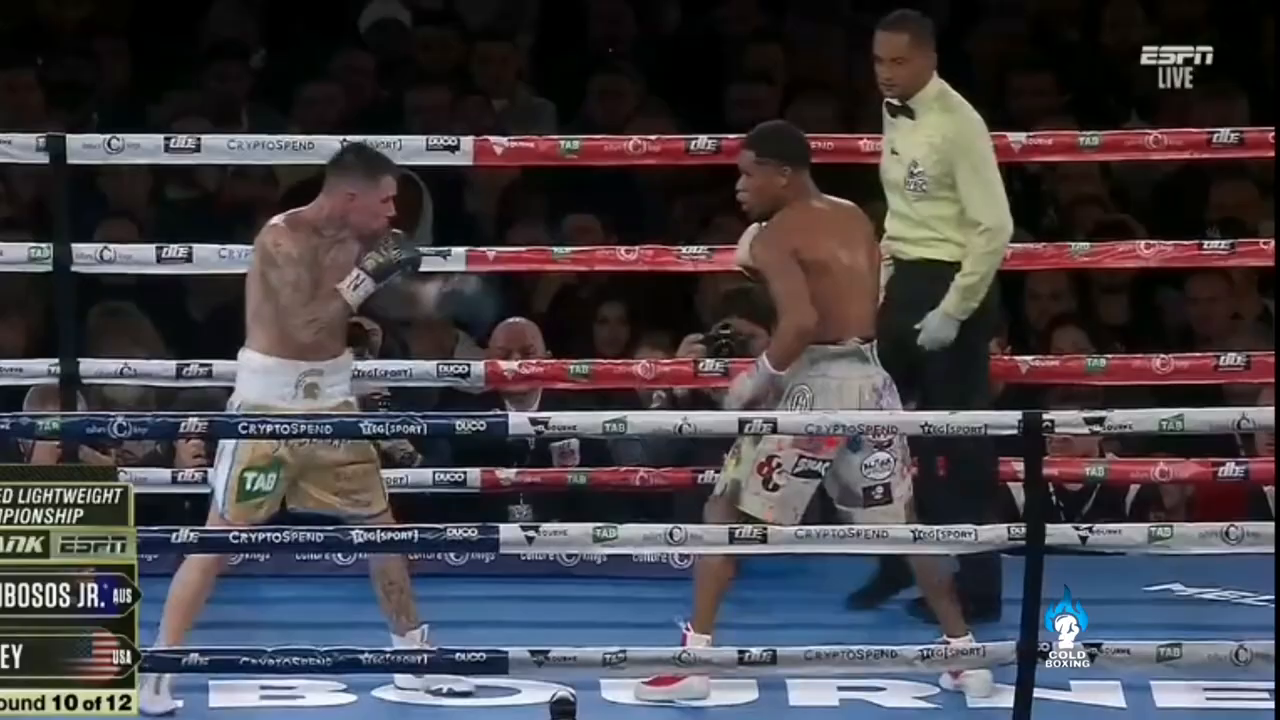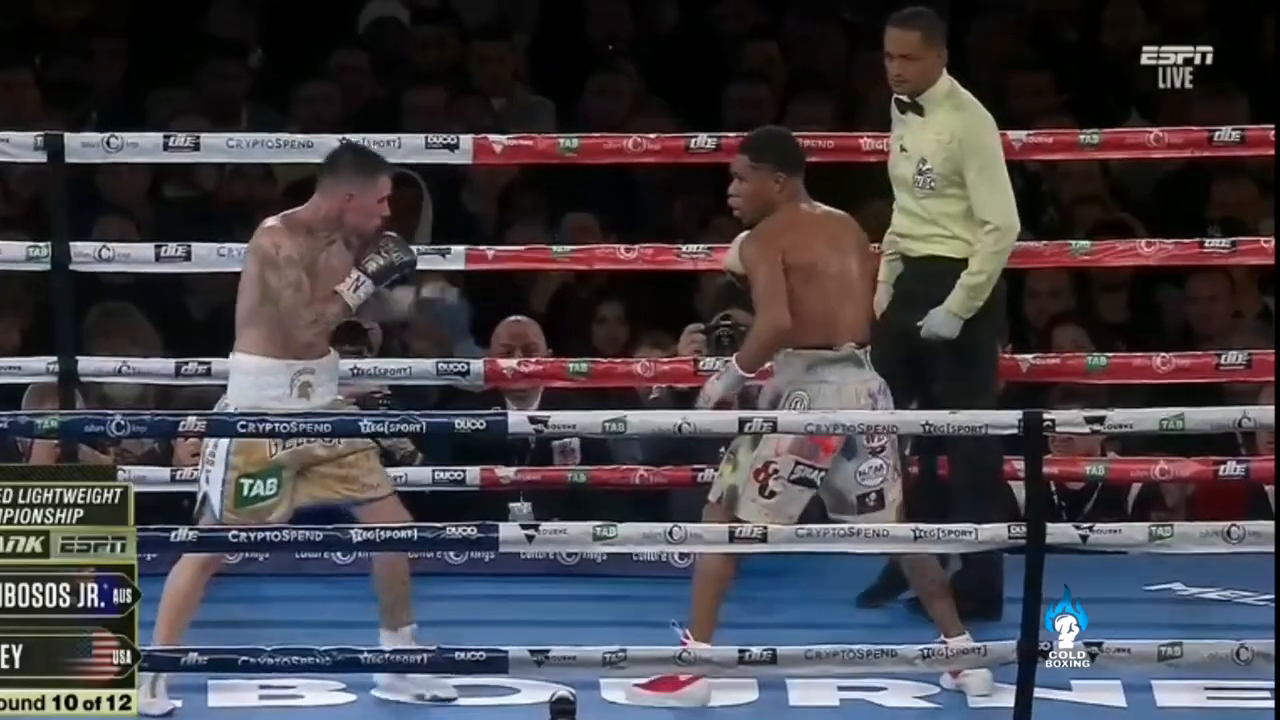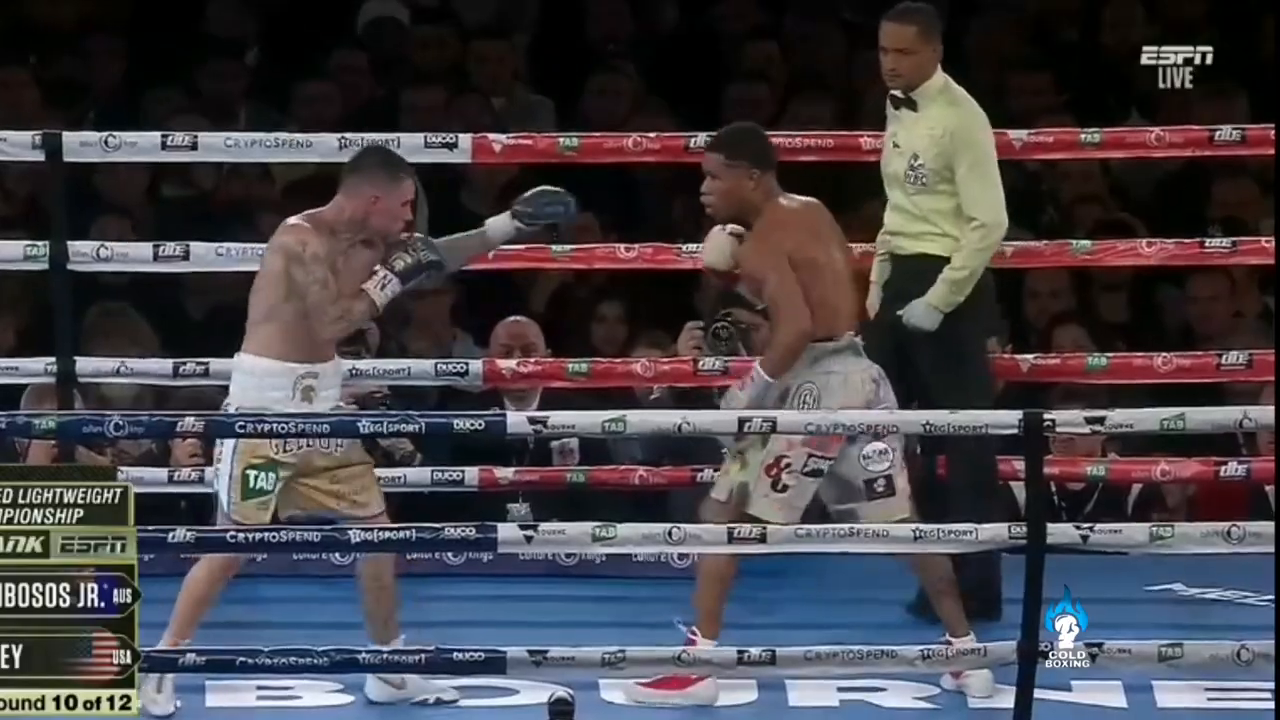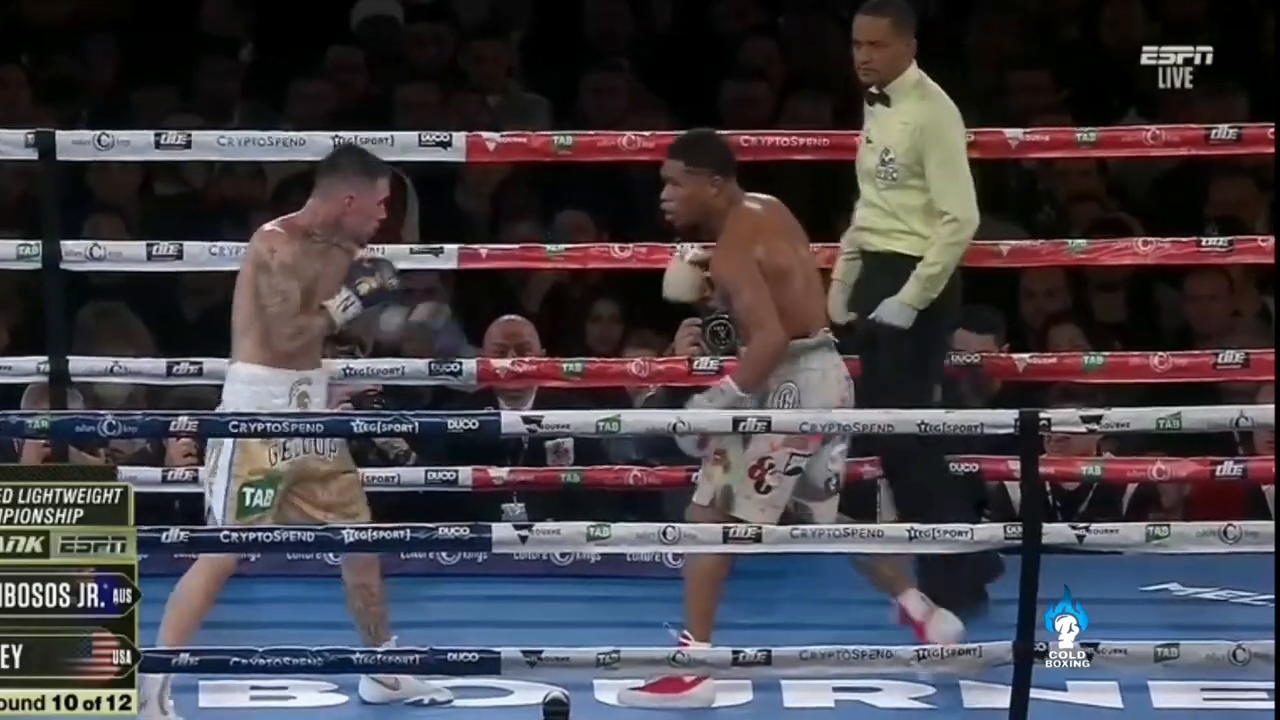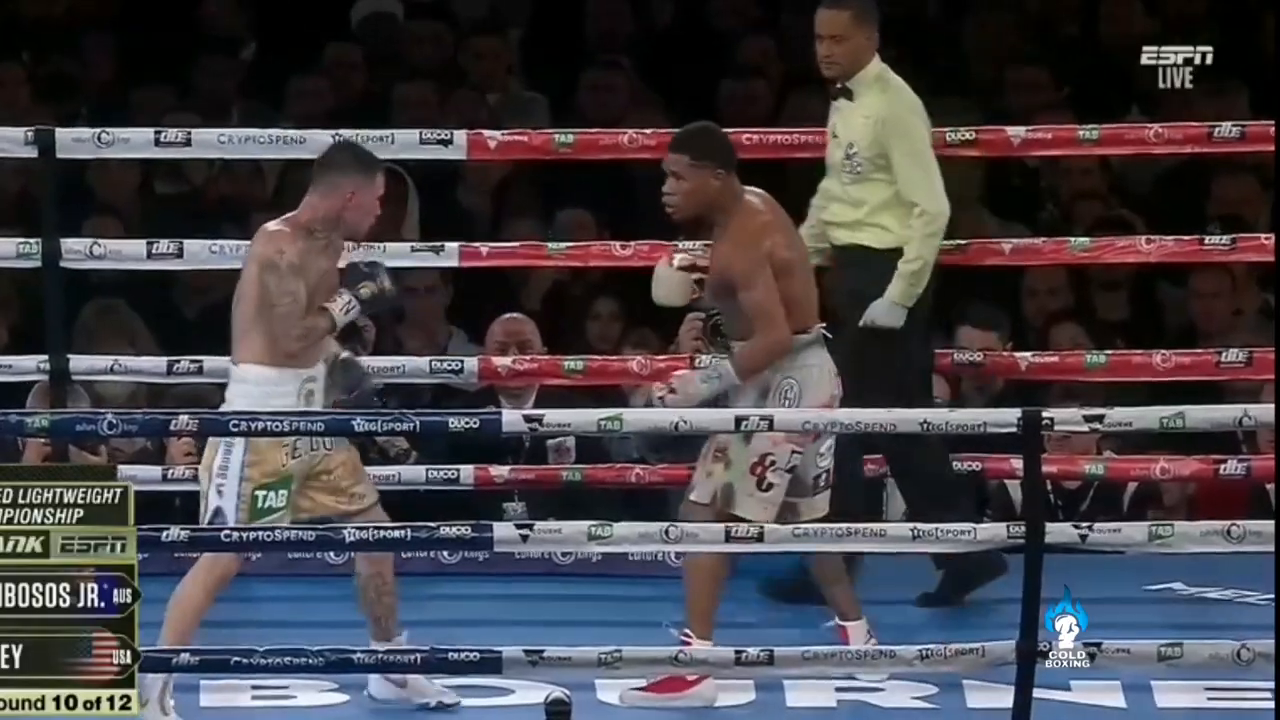
dt=0.2s
person 1, frame 1
left shoulder: (959, 124)
right shoulder: (893, 114)
left elbow: (994, 228)
left wrist: (952, 311)
right wrist: (882, 283)
left hip: (952, 285)
right hip: (906, 281)
left knee: (960, 435)
left ankle: (976, 583)
right ankle: (900, 556)
person 1, frame 2
left shoulder: (968, 121)
right shoulder: (901, 111)
left elbow: (1001, 226)
left wrist: (957, 308)
right wrist: (885, 281)
left hip: (959, 283)
right hip: (912, 280)
left knee: (966, 434)
left ankle: (977, 581)
person 1, frame 3
left shoulder: (960, 118)
right shoulder: (897, 108)
left elbow: (989, 223)
left wrist: (938, 300)
right wrist: (878, 280)
left hip: (947, 284)
right hip: (904, 278)
left knee: (959, 432)
left ankle: (975, 581)
person 1, frame 4
left shoulder: (932, 112)
right shoulder: (874, 106)
left elbow: (960, 218)
left wrist: (912, 298)
right wrist: (846, 277)
left hip: (914, 280)
right hip: (877, 276)
left knee: (899, 426)
right knee: (894, 427)
left ankle: (954, 564)
right ankle: (955, 558)
person 1, frame 5
left shoulder: (894, 104)
right shoulder: (844, 101)
left elbow: (931, 209)
left wrist: (898, 295)
left hip: (881, 271)
right hip: (852, 267)
left knee: (852, 418)
right ankle: (967, 552)
person 2, frame 1
left shoulder: (775, 235)
right shoulder: (855, 218)
left elbow: (800, 321)
left wrist: (756, 377)
left hip: (813, 385)
right hip: (869, 380)
left knee: (725, 515)
right knee: (898, 525)
right ankle: (964, 655)
person 2, frame 2
left shoulder: (765, 239)
right shoulder: (847, 227)
left elbow: (776, 323)
left wrist: (727, 377)
left hip: (807, 390)
right hip: (863, 384)
left knee: (722, 521)
right knee: (892, 527)
left ankle: (691, 669)
right ankle: (963, 653)
person 2, frame 3
left shoulder: (763, 242)
right shoulder: (811, 211)
left elbow: (796, 327)
left wrist: (746, 391)
left hip: (812, 384)
right hip: (860, 376)
left knee: (723, 517)
right knee: (894, 522)
left ankle: (697, 667)
right ankle: (967, 655)
person 2, frame 4
left shoulder: (737, 248)
right shoulder: (762, 210)
left elbow: (769, 340)
left wrist: (718, 401)
right wrist: (712, 284)
left hip: (794, 382)
right hip: (826, 372)
left knee: (709, 518)
right knee: (820, 514)
left ankle: (695, 669)
right ankle: (921, 615)
person 2, frame 5
left shoulder: (738, 243)
right shoulder: (753, 205)
left elbow: (775, 334)
left wrist: (704, 383)
right wrist: (701, 286)
left hip: (781, 380)
right hip: (804, 374)
left knee: (706, 515)
right knee: (803, 515)
left ankle: (693, 668)
right ankle: (857, 637)
person 3, frame 1
left shoulder: (357, 240)
right shoulder: (282, 237)
right elbow: (303, 327)
right wrist: (368, 276)
left hip: (329, 401)
right hip: (267, 403)
left knee: (381, 528)
left ankle: (412, 655)
right ankle: (155, 674)
person 3, frame 2
left shoulder: (344, 240)
right shoulder: (279, 239)
left elbow: (371, 302)
right elbow: (303, 327)
left wrist: (416, 302)
right wrist: (364, 276)
left hip: (319, 399)
right hip: (260, 405)
left knee: (390, 520)
right knee: (214, 545)
right ankle: (151, 674)
person 3, frame 3
left shoulder: (367, 240)
right shoulder: (303, 237)
left elbow: (439, 255)
right elbow: (330, 324)
left wrist: (514, 218)
right wrist: (392, 277)
left hip: (322, 406)
right hip: (265, 404)
left knee: (375, 533)
right knee: (232, 546)
left ankle: (390, 672)
right ankle: (159, 673)
person 3, frame 4
left shoulder: (337, 249)
right shoulder: (277, 243)
right elbow: (286, 338)
right wrist: (352, 298)
left hip: (310, 416)
right hip: (257, 417)
right knee: (221, 556)
left ankle: (384, 671)
person 3, frame 5
left shoulder: (325, 242)
right shoulder: (282, 243)
right elbow: (292, 337)
left wrist: (338, 360)
right wrist: (355, 298)
left hip: (311, 414)
right hip: (262, 415)
left knee: (373, 530)
right knee: (225, 556)
left ankle: (392, 669)
